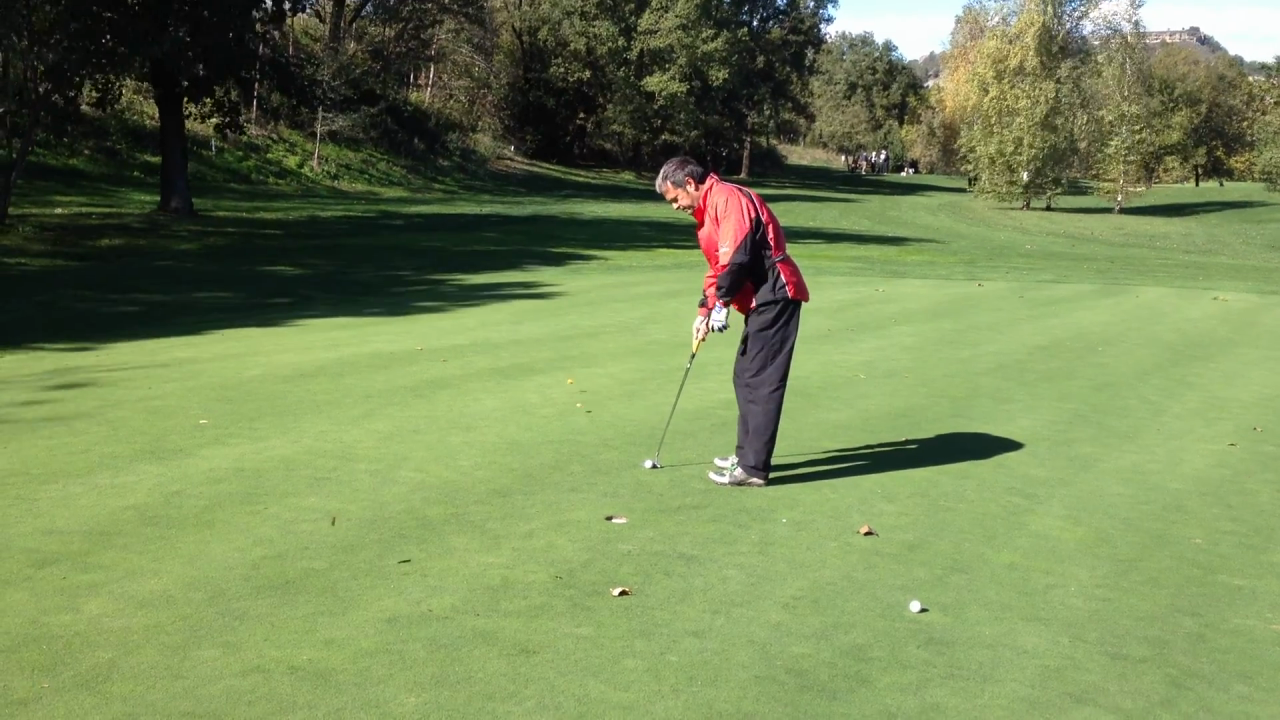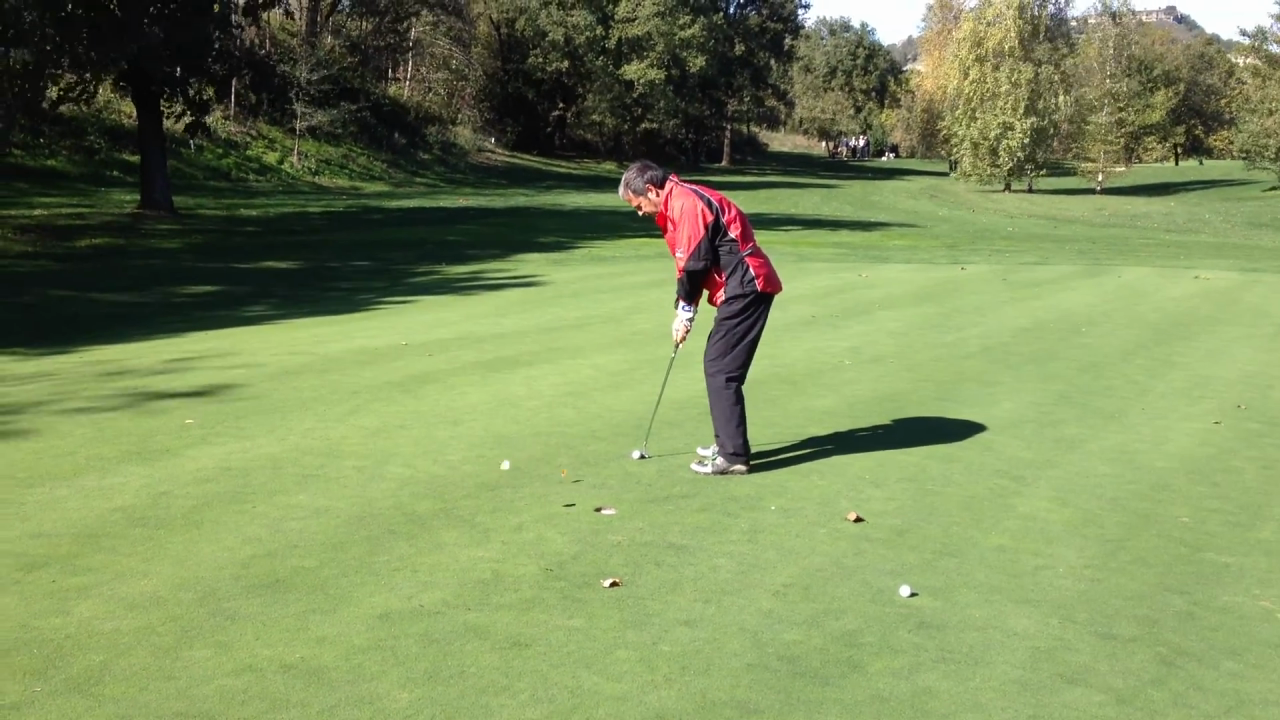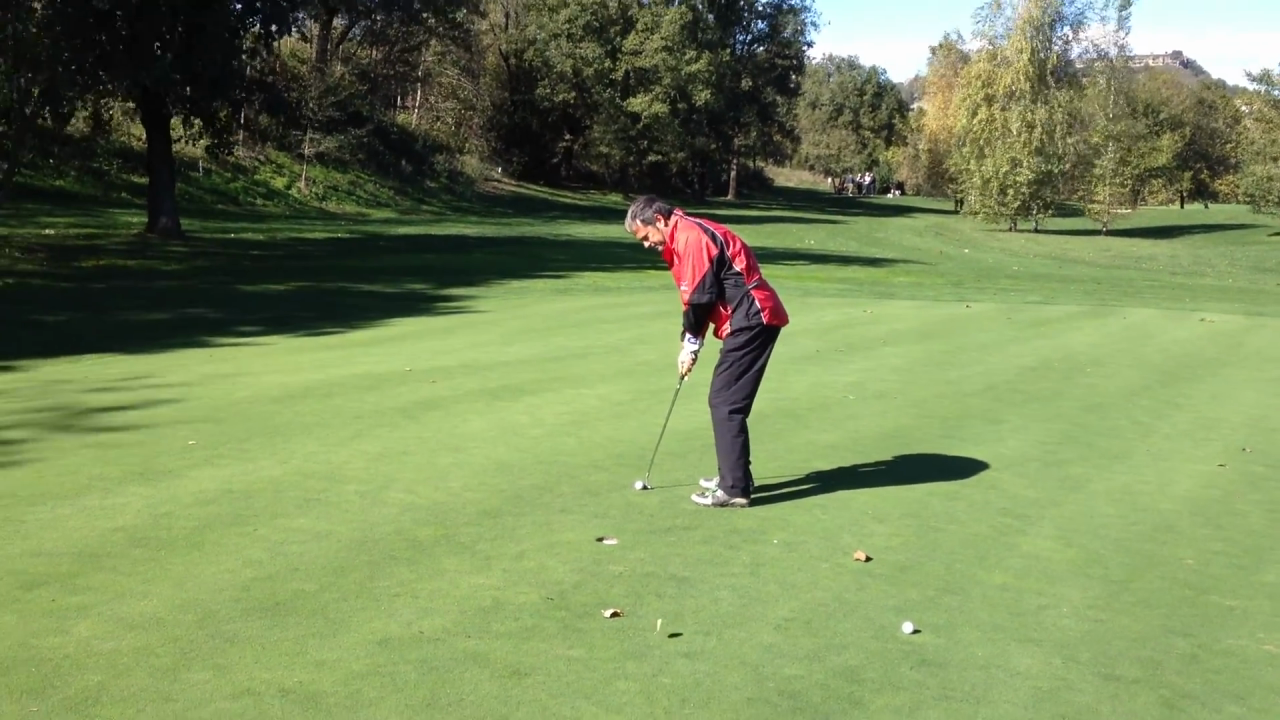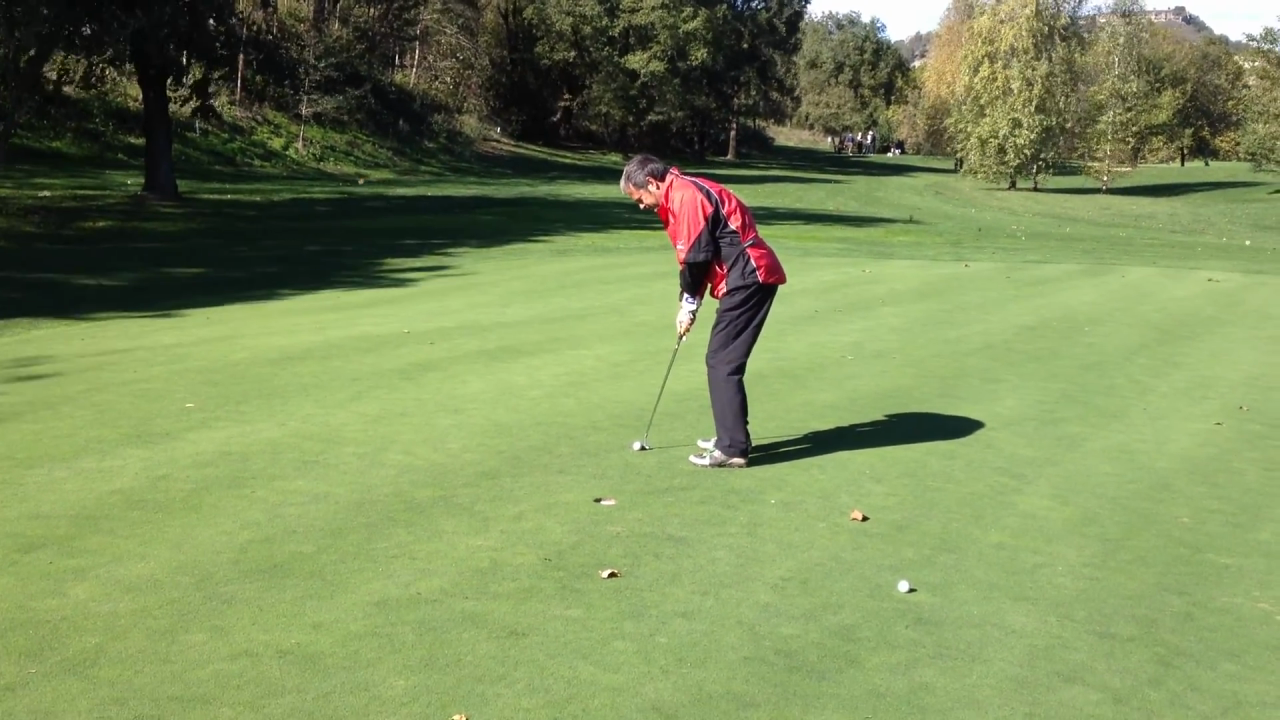
dt=1s
person 1, frame 1
left shoulder: (727, 199)
right shoulder: (707, 210)
left elbow: (737, 259)
right elbow: (718, 265)
left wrist: (721, 305)
right wrist: (705, 309)
left hip: (775, 295)
right hip: (762, 298)
left knee: (761, 380)
right knee: (746, 376)
left ankle: (754, 467)
right ankle: (748, 453)
person 1, frame 2
left shoulder: (685, 203)
right shoulder: (677, 203)
left elbow: (695, 263)
right elbow: (689, 263)
left wrist: (685, 309)
right wrist: (683, 310)
left hip: (746, 286)
right hip: (743, 286)
left knee: (720, 368)
right knee: (718, 364)
left ankle: (733, 455)
right ankle: (729, 442)
person 1, frame 3
left shoulder: (690, 236)
right shoulder: (684, 236)
left elbow: (700, 296)
right elbow: (697, 296)
left wrist: (690, 342)
right wrist: (690, 342)
left hip: (752, 319)
right hip: (751, 318)
left knee: (725, 402)
right knee: (726, 399)
left ankle: (734, 488)
right ankle: (734, 476)
person 1, frame 4
left shoulder: (685, 195)
right shoulder: (680, 195)
left elbow: (696, 256)
right elbow: (694, 255)
left wrist: (688, 304)
right wrist: (689, 303)
left hip: (748, 278)
right hip: (749, 277)
left knee: (721, 361)
right knee: (724, 359)
left ankle: (732, 448)
right ankle: (732, 436)
